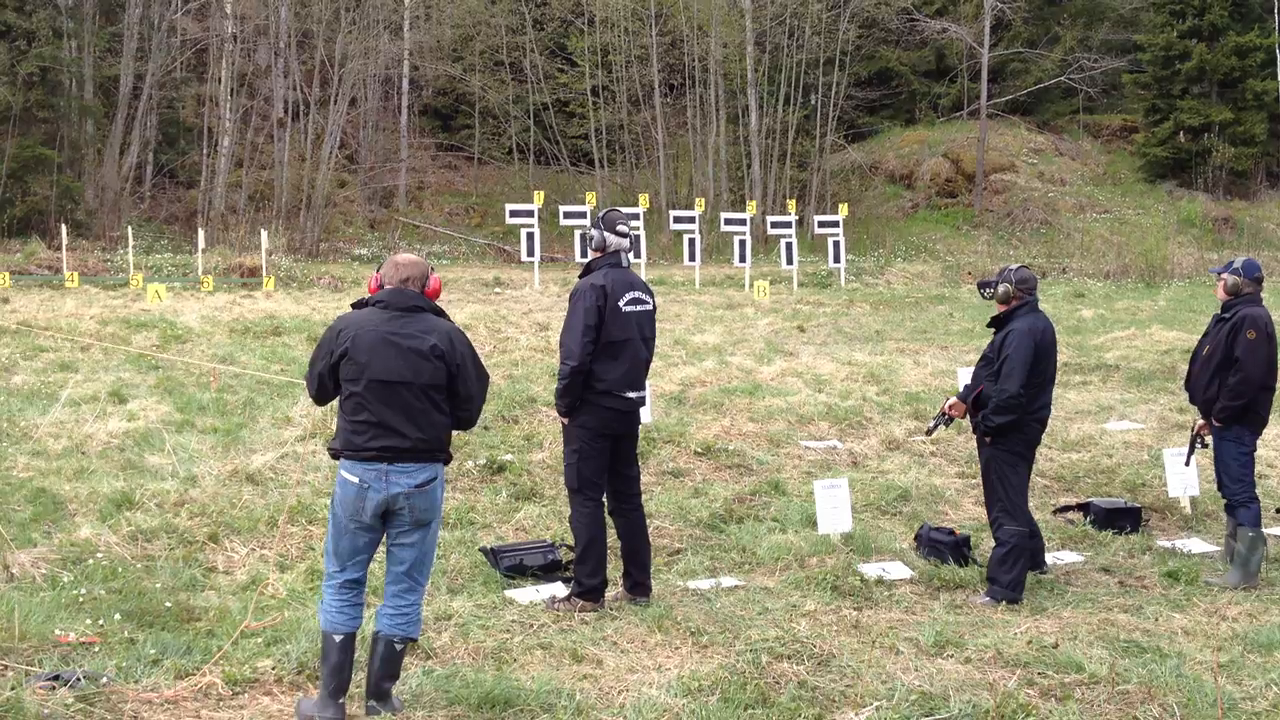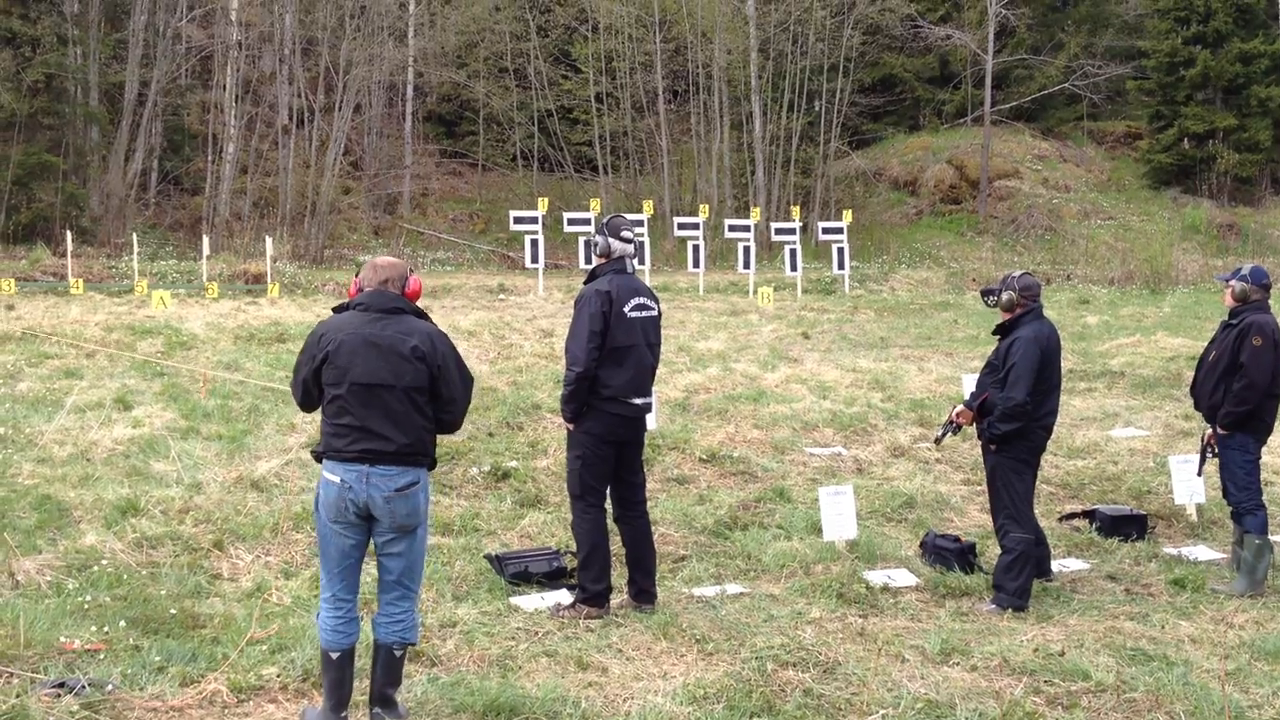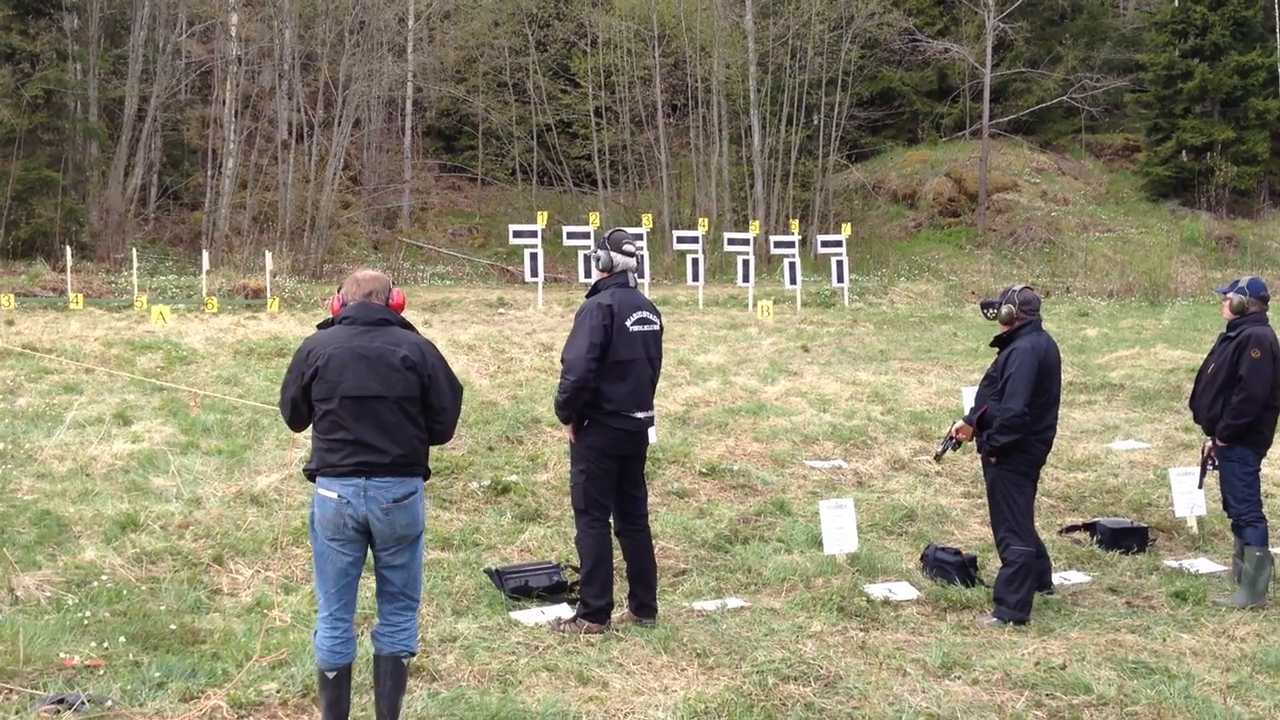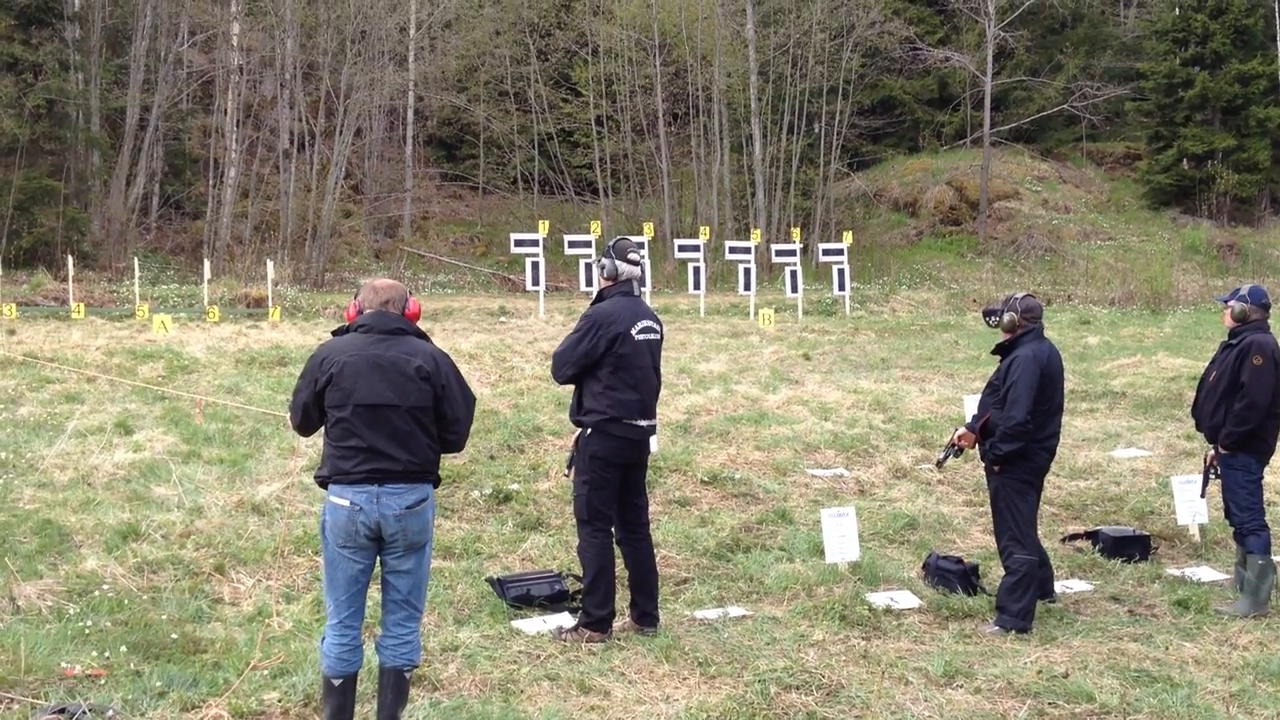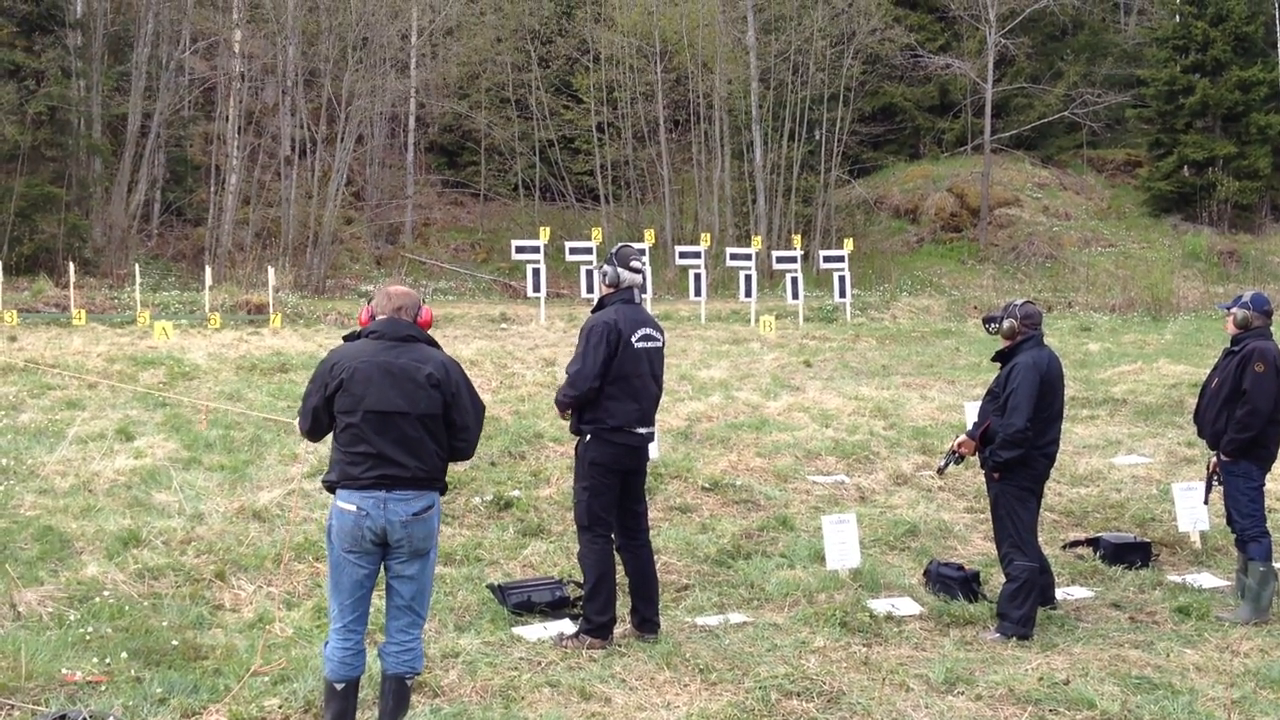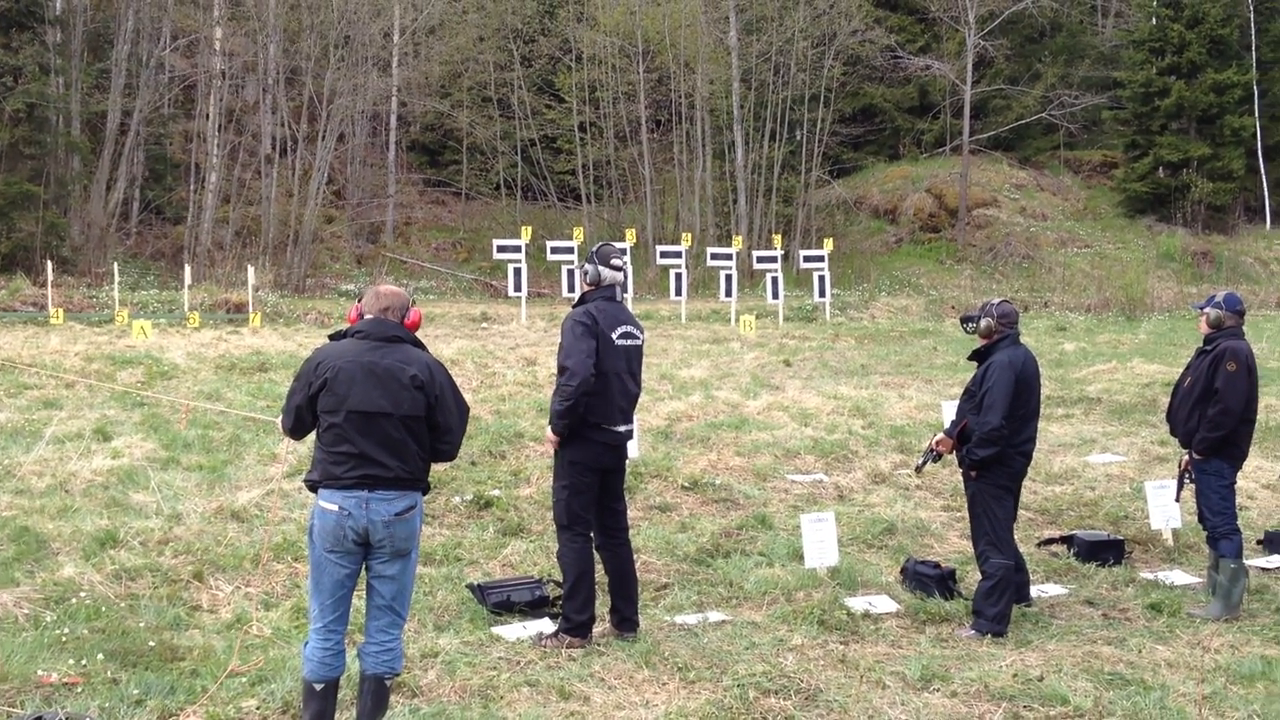
dt=0.5s
person 1, frame 1
left shoulder: (347, 328)
right shoulder: (446, 335)
left elbow: (318, 390)
right elbow: (468, 412)
left hip: (359, 473)
right hip: (421, 477)
left knee: (342, 583)
right knee: (404, 590)
person 1, frame 2
left shoulder: (329, 331)
right shoulder: (428, 337)
left elbow: (305, 398)
right elbow: (453, 415)
left hip: (340, 477)
right hip: (404, 480)
left knee: (337, 598)
right knee: (398, 599)
person 1, frame 3
left shoulder: (316, 348)
right shoulder: (416, 348)
left elbow: (293, 416)
right elbow: (444, 425)
left hip: (336, 493)
right hip: (400, 492)
left knee: (335, 615)
right knee: (399, 610)
person 1, frame 4
left shoulder: (330, 354)
right shoulder: (431, 357)
left elbow: (302, 421)
right elbow: (456, 435)
left hip: (347, 498)
right hip: (411, 499)
left knee: (342, 623)
right knee: (402, 622)
person 1, frame 5
left shoulder: (341, 360)
right shoulder: (441, 366)
left elbow: (310, 427)
right elbow: (464, 444)
left hip: (354, 504)
right hip: (418, 505)
left knee: (345, 627)
right knee: (405, 629)
person 1, frame 6
left shoulder: (326, 358)
right shoulder: (426, 367)
left elbow: (292, 425)
right elbow: (448, 445)
left hip: (336, 503)
right hip: (399, 507)
left knee: (326, 627)
right knee: (385, 629)
person 2, frame 1
left shoulder: (593, 286)
right shoulder: (641, 289)
left elbow: (575, 354)
left wrist: (564, 403)
left hip: (592, 408)
right hip: (628, 406)
left knee: (586, 498)
right knee: (627, 496)
left ankle: (588, 592)
right ankle: (637, 585)
person 2, frame 2
left shoulder: (597, 292)
right shoulder: (646, 295)
left elbow: (581, 360)
left wrist: (569, 409)
left hip: (598, 415)
right hip: (634, 413)
left knee: (588, 504)
right knee: (632, 503)
left ankle: (591, 599)
right ankle: (642, 592)
person 2, frame 3
left shoulder: (599, 306)
right shoulder: (649, 309)
left elbow: (578, 369)
left wrist: (566, 413)
left hip: (601, 428)
right hip: (637, 426)
left knee: (592, 519)
right knee: (633, 517)
left ankle: (594, 613)
right ankle: (643, 606)
person 2, frame 4
left shoulder: (604, 314)
right shoulder: (650, 318)
left elbow: (562, 367)
left wrist: (587, 360)
left hip: (604, 436)
right hip: (639, 434)
left knee: (595, 528)
right knee: (635, 525)
left ankle: (595, 623)
right ankle: (645, 615)
person 2, frame 5
left shoulder: (604, 322)
right shoulder: (652, 326)
left elbow: (580, 384)
left wrist: (563, 401)
left hip: (602, 442)
right hip: (638, 441)
left knee: (595, 534)
right knee: (634, 531)
left ankle: (596, 629)
right ankle: (646, 621)
person 2, frame 6
left shoulder: (585, 317)
right shoulder: (631, 323)
left elbow: (576, 377)
left wrist: (557, 425)
left hip: (583, 441)
right hip: (616, 439)
left knee: (574, 532)
right knee: (613, 530)
left ankle: (575, 629)
right ankle: (625, 620)
person 3, frame 1
left shoulder: (1021, 331)
right shoulder: (1033, 323)
left elbow: (1010, 391)
right elbow: (993, 375)
left wrist: (987, 426)
right wrist: (965, 398)
left hip: (1007, 432)
right hip: (1019, 428)
left knee: (1006, 507)
right knee: (1012, 499)
left ankle: (1004, 588)
right ankle: (1032, 557)
person 3, frame 2
left shoulder: (1026, 338)
right shoulder: (1037, 329)
left elbow: (1016, 398)
right elbow: (998, 382)
left wrist: (993, 433)
right wrist: (972, 405)
left hip: (1013, 439)
right hip: (1024, 435)
left knee: (1011, 515)
right knee: (1018, 506)
left ankle: (1010, 595)
right ankle: (1038, 565)
person 3, frame 3
left shoulder: (1024, 350)
right shoulder: (1038, 343)
left elbow: (1014, 410)
right elbow: (998, 396)
left wrist: (992, 445)
right wrist: (972, 420)
left hip: (1012, 451)
right hip: (1025, 447)
left knee: (1012, 527)
right knee: (1018, 519)
left ankle: (1011, 608)
right ankle: (1039, 578)
person 3, frame 4
left shoulder: (1025, 357)
right shoulder: (1040, 350)
left elbow: (1016, 418)
right elbow: (1001, 404)
left wrist: (995, 454)
right wrist: (974, 428)
left hip: (1016, 459)
right hip: (1030, 455)
left knee: (1014, 536)
right knee: (1022, 528)
left ankle: (1013, 617)
right ankle: (1041, 587)
person 3, frame 5
left shoulder: (1025, 364)
right shoulder: (1040, 357)
left elbow: (1016, 425)
right elbow: (1001, 411)
left wrist: (996, 461)
right wrist: (974, 435)
left hip: (1015, 467)
right hip: (1030, 462)
left knee: (1015, 543)
right knee: (1022, 535)
left ankle: (1015, 624)
right ankle: (1042, 593)
person 3, frame 6
left shoulder: (1001, 363)
right shoulder: (1019, 356)
left elbow: (992, 423)
right elbow: (978, 409)
left wrist: (972, 459)
right wrist: (952, 433)
left hip: (993, 464)
right hip: (1009, 459)
left knee: (991, 541)
right knee: (1000, 531)
left ankle: (989, 621)
right ankle: (1017, 590)
person 4, frame 1
left shoulder: (1251, 319)
right shoulder: (1231, 316)
left elbow: (1247, 374)
left wrist: (1220, 414)
right wrist: (1208, 413)
left hip: (1236, 422)
right hip: (1226, 421)
left knee: (1240, 492)
right knee: (1231, 490)
left ankle: (1244, 571)
right ankle: (1233, 557)
person 4, frame 2
right shoulder: (1239, 322)
left elbow: (1253, 381)
left wrist: (1226, 421)
right wrist: (1216, 421)
left hip: (1241, 429)
right hip: (1231, 427)
left knee: (1246, 499)
right knee: (1237, 497)
left ankle: (1251, 579)
right ankle: (1240, 565)
person 4, frame 3
right shoulder: (1238, 335)
left elbow: (1252, 394)
left wrist: (1224, 433)
right wrist: (1216, 434)
left hip: (1241, 441)
right hip: (1231, 440)
left knee: (1246, 511)
right knee: (1238, 509)
left ankle: (1252, 591)
right ankle: (1241, 577)
person 4, frame 4
right shoulder: (1239, 342)
left wrist: (1227, 441)
right wrist: (1218, 442)
left hip: (1244, 449)
right hip: (1234, 447)
left knee: (1249, 519)
right knee: (1239, 517)
right ankle: (1243, 584)
person 4, frame 5
right shoulder: (1241, 350)
left wrist: (1229, 448)
right wrist: (1221, 449)
left hip: (1245, 457)
right hip: (1235, 455)
left knee: (1250, 526)
right knee: (1241, 524)
right ankle: (1245, 591)
person 4, frame 6
left shoulder: (1232, 352)
right shoulder: (1214, 349)
left elbow: (1227, 407)
left wrist: (1201, 446)
right wrist: (1192, 448)
left hip: (1217, 455)
right hip: (1207, 453)
left knee: (1222, 523)
right knee: (1212, 521)
left ankle: (1227, 602)
right ankle: (1216, 587)
